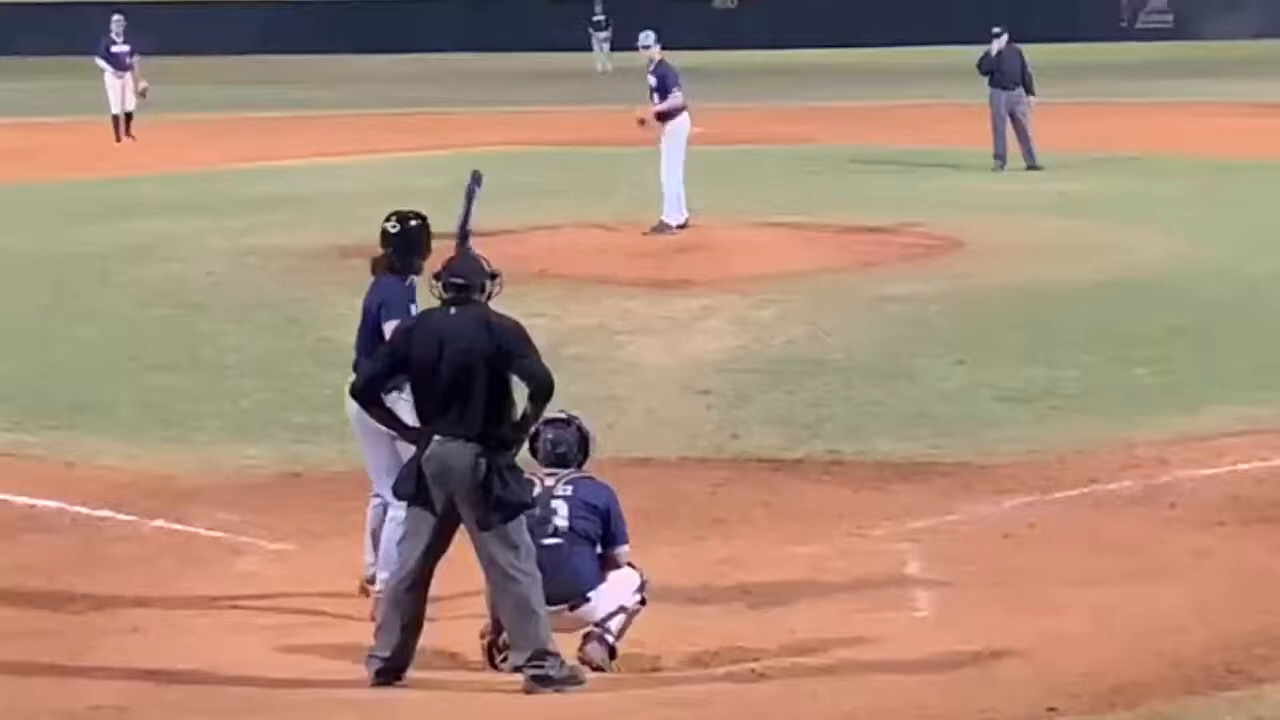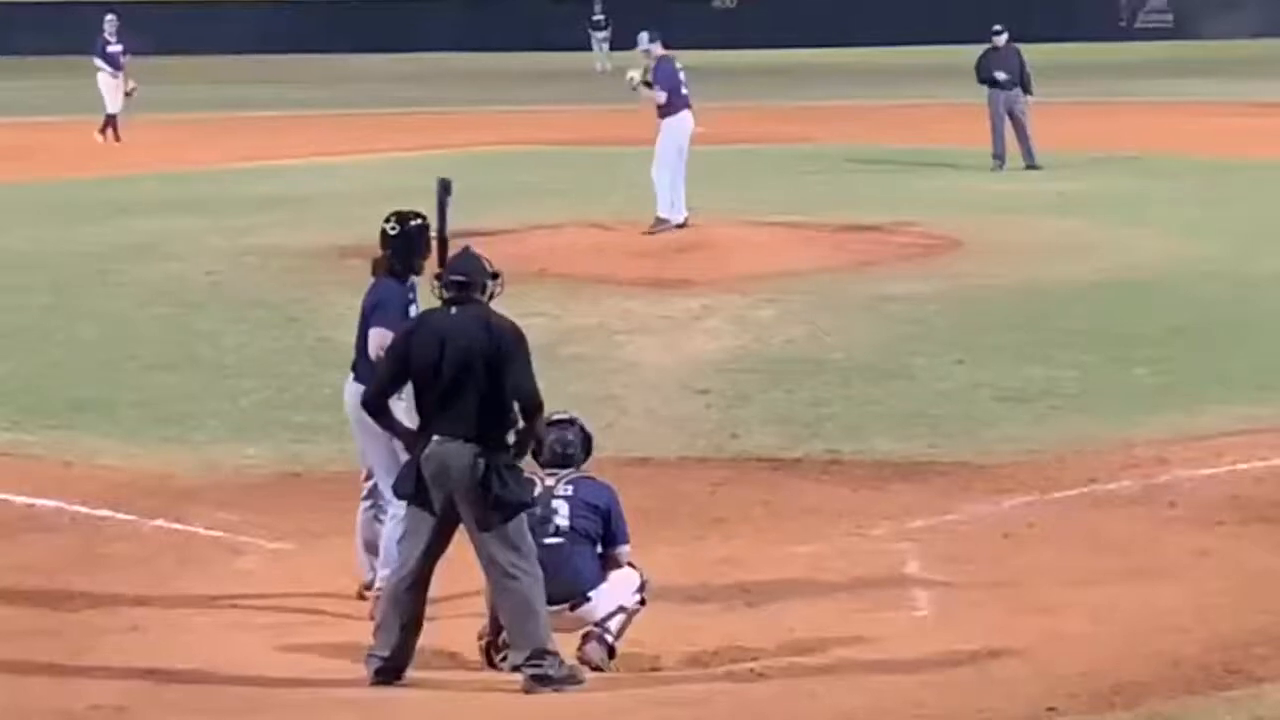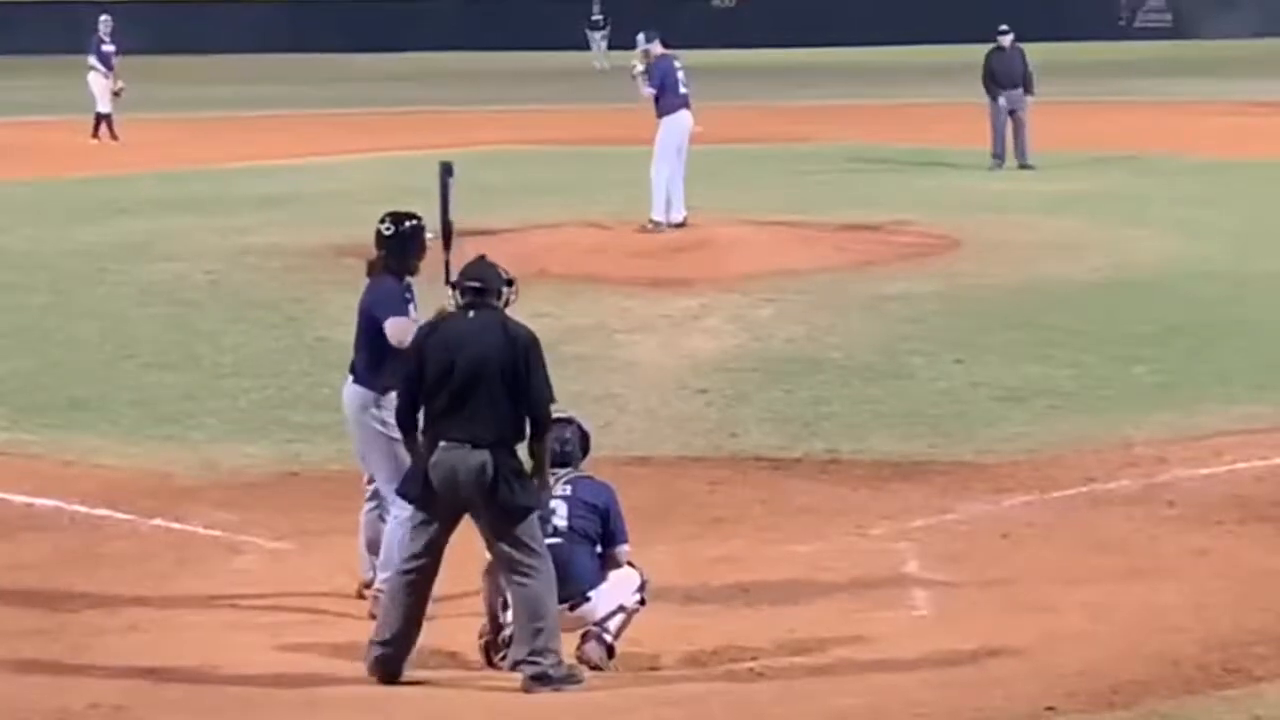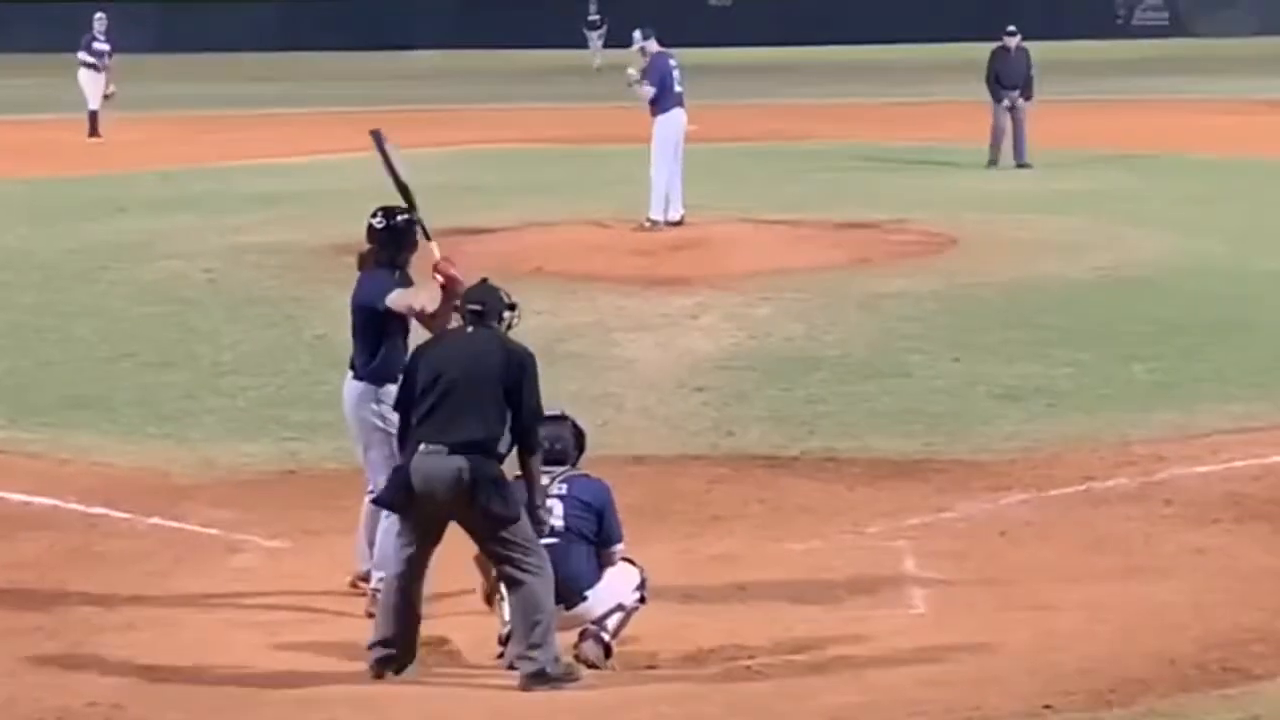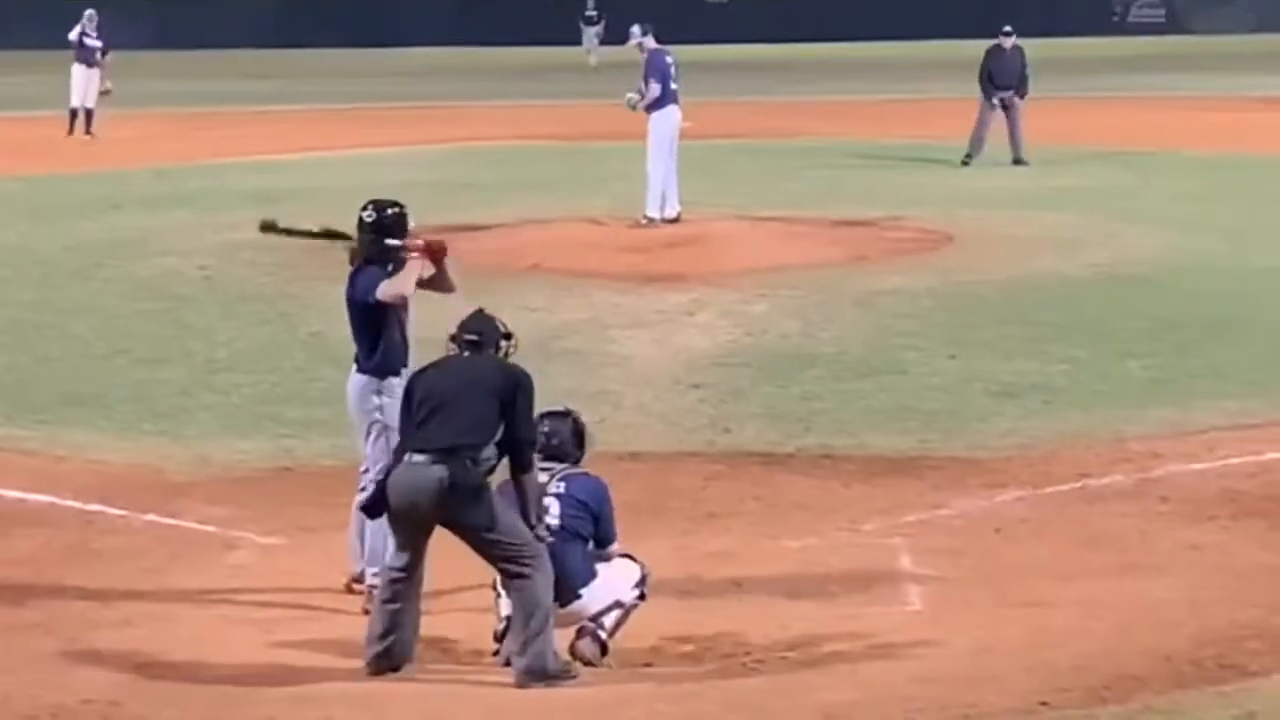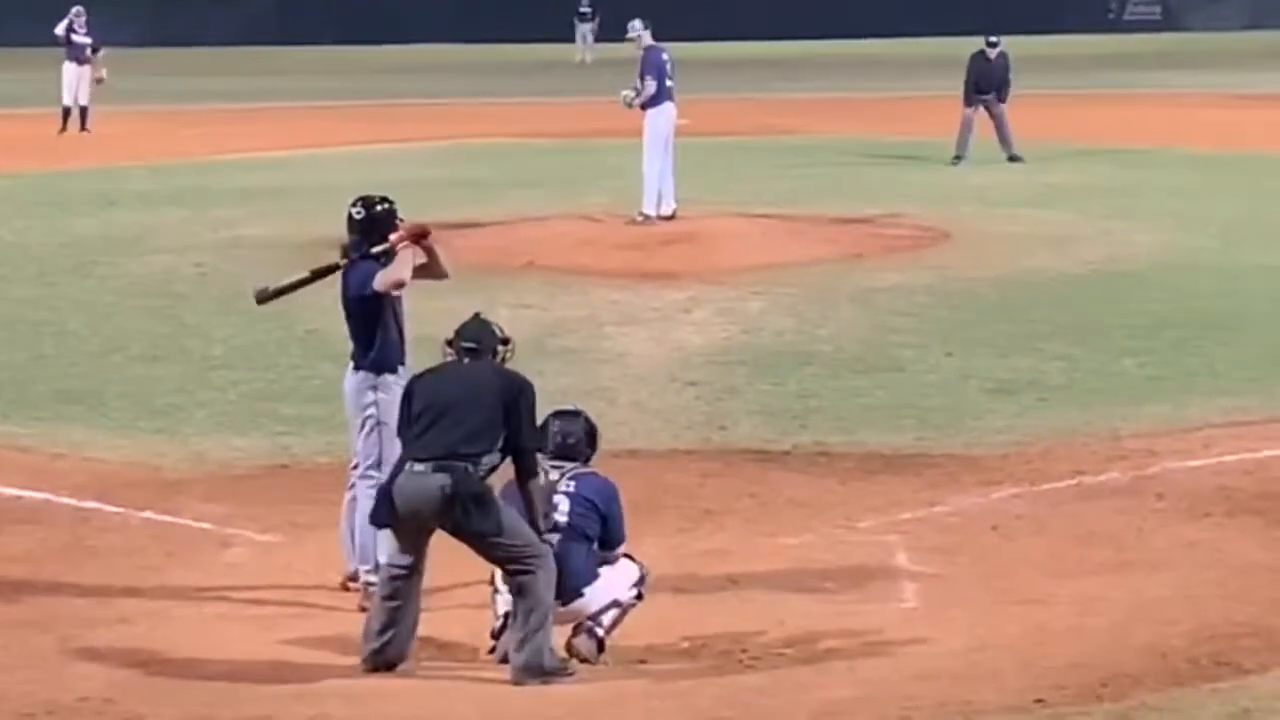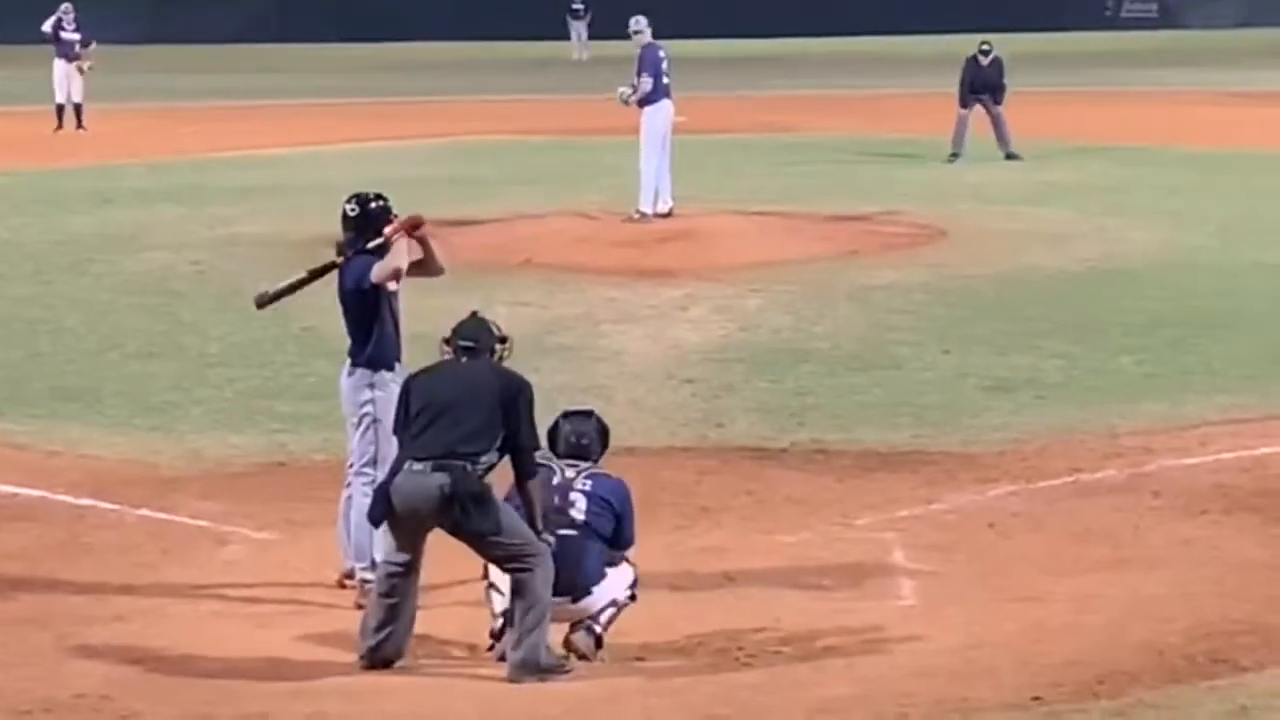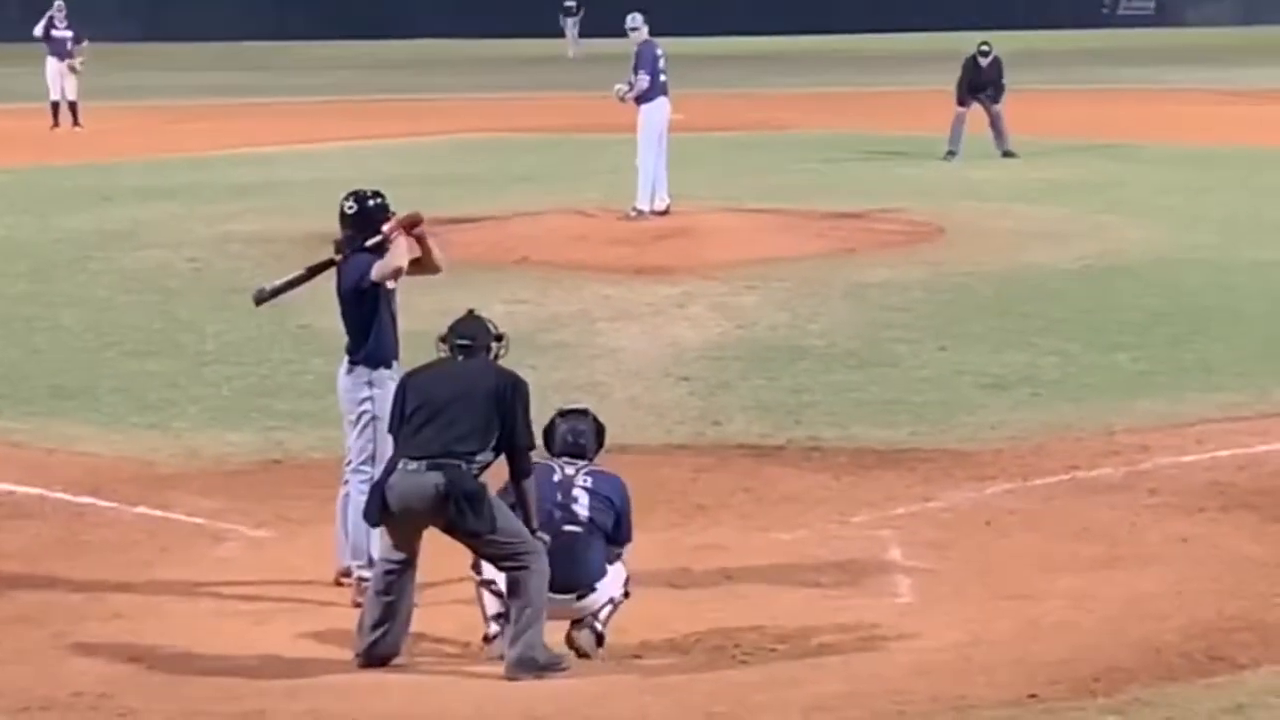
dt=0.3s
person 1, frame 1
left shoulder: (397, 284)
right shoulder: (393, 290)
left hip: (378, 394)
right hip: (381, 397)
left knee: (386, 488)
right knee: (406, 496)
left ankle: (374, 574)
right ankle: (387, 593)
person 1, frame 2
left shoulder: (399, 285)
right shoulder: (391, 292)
right elbow: (380, 349)
left knee: (378, 489)
right knee: (405, 495)
left ankle: (372, 578)
right ankle: (386, 591)
person 1, frame 3
left shoulder: (398, 287)
right shoulder: (386, 290)
left elbow: (405, 338)
right elbow: (401, 337)
left hip: (374, 395)
right hip: (376, 400)
left knee: (381, 490)
right knee: (407, 497)
left ankle: (372, 576)
right ankle: (385, 593)
person 1, frame 4
left shoulder: (395, 277)
right shoulder: (376, 281)
left elbow: (435, 324)
right elbow: (412, 305)
left wrist: (449, 295)
right wrist: (438, 287)
left hip: (378, 390)
right hip: (376, 394)
left knee: (383, 485)
left ankle: (368, 570)
right ankle: (383, 590)
person 1, frame 5
left shoulder: (389, 267)
right shoulder: (366, 276)
left elbow: (445, 287)
right elbow: (399, 292)
left wrist: (435, 259)
right wrist: (416, 262)
left hip: (384, 382)
right hip: (378, 386)
left knee: (375, 477)
left ankle: (362, 569)
right ankle: (378, 587)
person 1, frame 6
left shoulder: (381, 263)
right shoulder: (361, 271)
left elbow: (439, 273)
right elbow: (397, 280)
left wrist: (423, 244)
right wrist: (406, 249)
left hip: (379, 378)
right hip: (375, 382)
left knee: (365, 475)
right knee: (381, 480)
left ankle: (357, 567)
right ankle: (373, 582)
person 1, frame 7
left shoulder: (376, 261)
right shoulder: (358, 266)
left elbow: (434, 268)
right elbow: (394, 268)
left wrist: (418, 237)
right wrist: (400, 240)
left hip: (377, 375)
right hip: (371, 379)
left knee: (361, 472)
right knee: (375, 477)
left ankle: (354, 564)
right ankle: (370, 580)
person 1, frame 8
left shoulder: (374, 259)
right shoulder: (357, 264)
left elbow: (432, 267)
right elbow: (396, 267)
left wrist: (418, 235)
right wrist: (399, 238)
left hip: (373, 372)
right hip: (368, 377)
left knee: (358, 471)
right knee: (372, 475)
left ankle: (350, 562)
right ankle: (366, 577)
person 2, frame 1
left shoulder: (414, 331)
right shoulder: (499, 329)
left elbow: (363, 388)
right elbow: (541, 384)
left wrist: (409, 432)
right wrist: (520, 429)
left hip: (432, 458)
right hip: (482, 460)
left knee: (411, 563)
right knee: (512, 566)
left ankle: (385, 662)
right ankle: (540, 666)
person 2, frame 2
left shoulder: (416, 331)
right shoulder: (499, 330)
left elbow: (373, 398)
right elbow: (528, 400)
left wrist: (409, 437)
right wrist: (526, 440)
left hip: (431, 458)
right hip: (481, 461)
left knee: (411, 563)
right knee: (514, 566)
left ankle: (385, 662)
right ankle: (540, 666)
person 2, frame 3
left shoulder: (429, 335)
right shoulder: (518, 337)
left elbow: (405, 413)
right elbow: (540, 415)
left wrist: (423, 462)
right wrist: (541, 467)
left hip: (438, 461)
right hip: (491, 464)
left knee: (415, 562)
right knee: (530, 567)
left ankle: (385, 658)
right ankle: (541, 666)
person 2, frame 4
left shoulder: (427, 350)
right shoulder: (515, 355)
left elbow: (404, 425)
right elbow: (527, 434)
right wrist: (535, 498)
left hip: (421, 466)
right hip: (471, 469)
left knee: (408, 562)
right knee: (527, 565)
left ankle: (386, 655)
right ankle: (539, 665)
person 2, frame 5
left shoulder: (424, 374)
right shoulder: (512, 377)
right elbow: (521, 459)
left wrist: (417, 486)
right wrist: (533, 521)
left hip: (403, 478)
right hip: (454, 479)
left knee: (403, 562)
right knee: (529, 561)
left ankle: (384, 654)
right ankle: (536, 663)
person 2, frame 6
left shoulder: (422, 381)
right shoulder: (513, 384)
right elbow: (525, 465)
left wrist: (419, 497)
right wrist: (538, 526)
left hip: (406, 484)
right hip: (457, 486)
left knee: (403, 560)
right knee: (534, 560)
left ankle: (381, 652)
right ankle: (533, 661)
person 2, frame 7
left shoulder: (419, 379)
right shoulder: (511, 383)
right elbow: (524, 464)
left wrist: (417, 497)
right wrist: (537, 527)
left hip: (405, 483)
right hip: (456, 485)
left knee: (400, 557)
right knee: (534, 558)
left ankle: (378, 650)
right ankle: (530, 659)
person 2, frame 8
left shoulder: (414, 378)
right shoulder: (507, 382)
right elbow: (520, 464)
right wrist: (532, 525)
left hip: (400, 481)
right hip: (451, 484)
left knee: (397, 556)
right knee: (529, 556)
left ankle: (375, 648)
right ankle: (527, 656)
person 3, frame 1
right shoulder: (599, 490)
right elbow: (619, 558)
left wrist: (496, 626)
right hip: (581, 606)
right knee: (632, 579)
right ankle: (600, 640)
person 3, frame 2
right shoulder: (600, 491)
right elbow: (620, 558)
left wrist: (494, 626)
right hip: (581, 604)
right knee: (632, 579)
right ankle: (599, 640)
person 3, frame 3
right shoulder: (599, 490)
left elbow: (493, 566)
right elbow: (620, 557)
left wrist: (492, 625)
right hip: (581, 605)
right knee: (632, 578)
left ankle: (514, 636)
right ankle: (598, 639)
person 3, frame 4
right shoulder: (594, 487)
left elbow: (483, 555)
right elbow: (613, 555)
left wrist: (491, 588)
right hip: (579, 603)
right knee: (631, 576)
right ankle: (596, 638)
person 3, frame 5
left shoulder: (508, 487)
right shoulder: (591, 485)
right elbow: (609, 552)
right hip: (576, 600)
right knee: (633, 572)
left ankle: (512, 631)
right ankle: (593, 636)
person 3, frame 6
left shoulder: (516, 484)
right shoulder: (600, 486)
right elbow: (614, 554)
right hip: (576, 598)
left knee: (503, 572)
right knee: (633, 573)
left ankle: (509, 628)
right ankle: (590, 633)
person 3, frame 7
right shoulder: (615, 487)
right elbow: (620, 555)
right hip: (581, 599)
left knee: (497, 564)
right knee: (626, 575)
left ankle: (507, 629)
right ankle: (588, 630)
person 3, frame 8
left shoulder: (529, 474)
right shoulder: (612, 484)
right elbow: (617, 551)
right hip: (583, 597)
left knee: (485, 561)
right knee: (618, 574)
left ankle: (499, 632)
right ankle: (589, 628)
person 4, frame 1
left shoulder: (666, 70)
right shoulder: (652, 66)
left elbow: (679, 100)
left wrist: (652, 109)
right wrist: (650, 110)
left hip: (675, 123)
right hip: (669, 123)
left knee: (669, 174)
right knee: (674, 172)
left ankle: (669, 221)
right ankle: (680, 217)
person 4, frame 2
left shoulder: (662, 65)
right shoulder: (670, 61)
left elbow: (660, 98)
left wrist: (639, 87)
right wrist: (643, 82)
left hip: (674, 120)
right hip: (682, 118)
left knee: (660, 170)
right knee: (676, 171)
left ankle: (664, 216)
right ankle: (679, 216)
person 4, frame 3
left shoulder: (658, 63)
right shoulder: (674, 60)
left elbow: (648, 93)
left wrist: (638, 76)
right wrist: (645, 71)
left hip: (672, 119)
right hip: (684, 116)
left knee: (660, 171)
right knee: (676, 170)
left ankle: (658, 219)
right ankle: (678, 216)
person 4, frame 4
left shoulder: (655, 61)
right shoulder: (670, 58)
left elbow: (648, 93)
left wrist: (634, 83)
right wrist: (640, 78)
left hip: (666, 118)
right hip: (678, 114)
left knee: (659, 170)
right knee: (673, 168)
left ankle: (656, 217)
right ankle: (675, 214)
person 4, frame 5
left shoulder: (653, 58)
right shoulder: (666, 55)
left elbow: (655, 91)
left wrist: (640, 104)
right wrist: (640, 95)
left hip: (661, 114)
right hip: (672, 111)
left knee: (655, 166)
right knee: (668, 165)
left ankle: (652, 215)
right ankle: (671, 211)
person 4, frame 6
left shoulder: (649, 55)
right shoulder: (662, 52)
left elbow: (651, 88)
left wrist: (636, 101)
right wrist: (636, 91)
left hip: (656, 111)
right hip: (667, 108)
left knee: (651, 164)
right knee: (665, 162)
left ankle: (649, 212)
right ankle: (667, 208)
person 4, frame 7
left shoulder: (647, 53)
right shoulder: (659, 50)
left elbow: (647, 85)
left wrist: (632, 98)
right wrist: (633, 89)
left hip: (653, 109)
right hip: (664, 105)
left knee: (648, 160)
right knee: (661, 159)
left ankle: (645, 209)
right ankle: (664, 205)
person 4, frame 8
left shoulder: (644, 50)
right shoulder: (655, 48)
left elbow: (644, 83)
left wrist: (629, 95)
right wrist: (629, 86)
left hip: (650, 106)
right hip: (661, 103)
left knee: (645, 159)
right knee: (658, 157)
left ankle: (642, 207)
right ankle: (661, 203)
